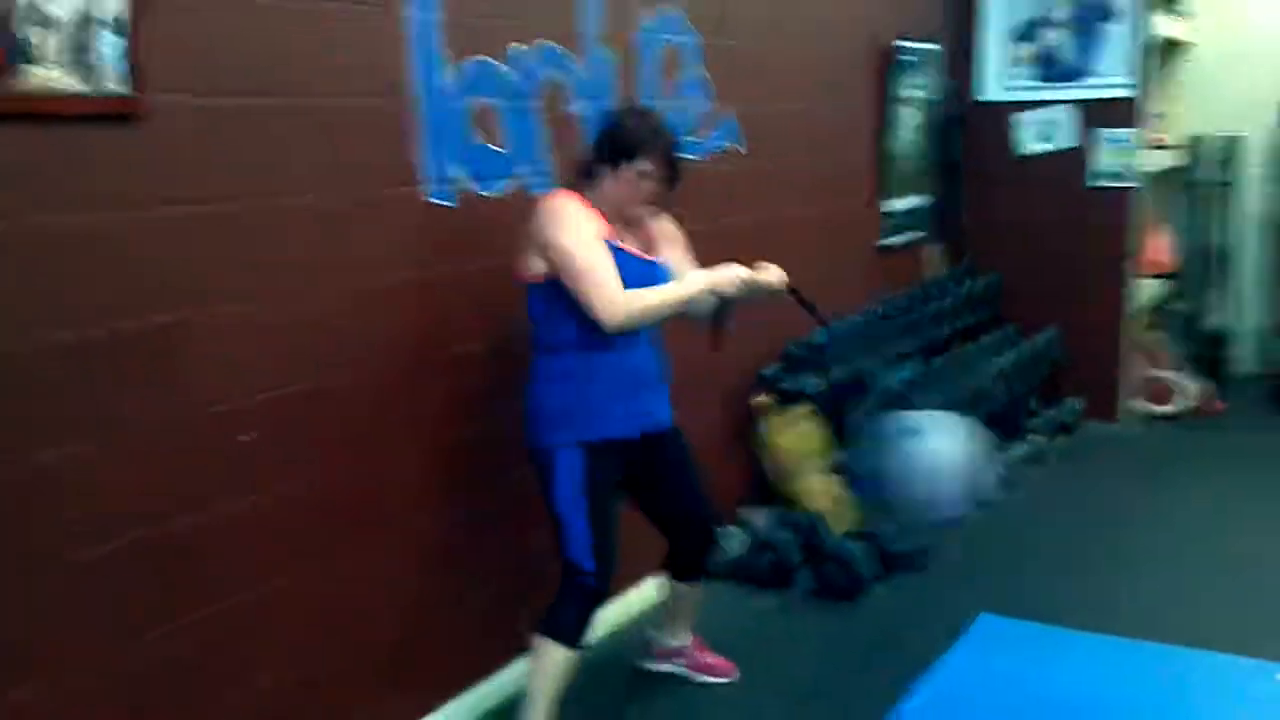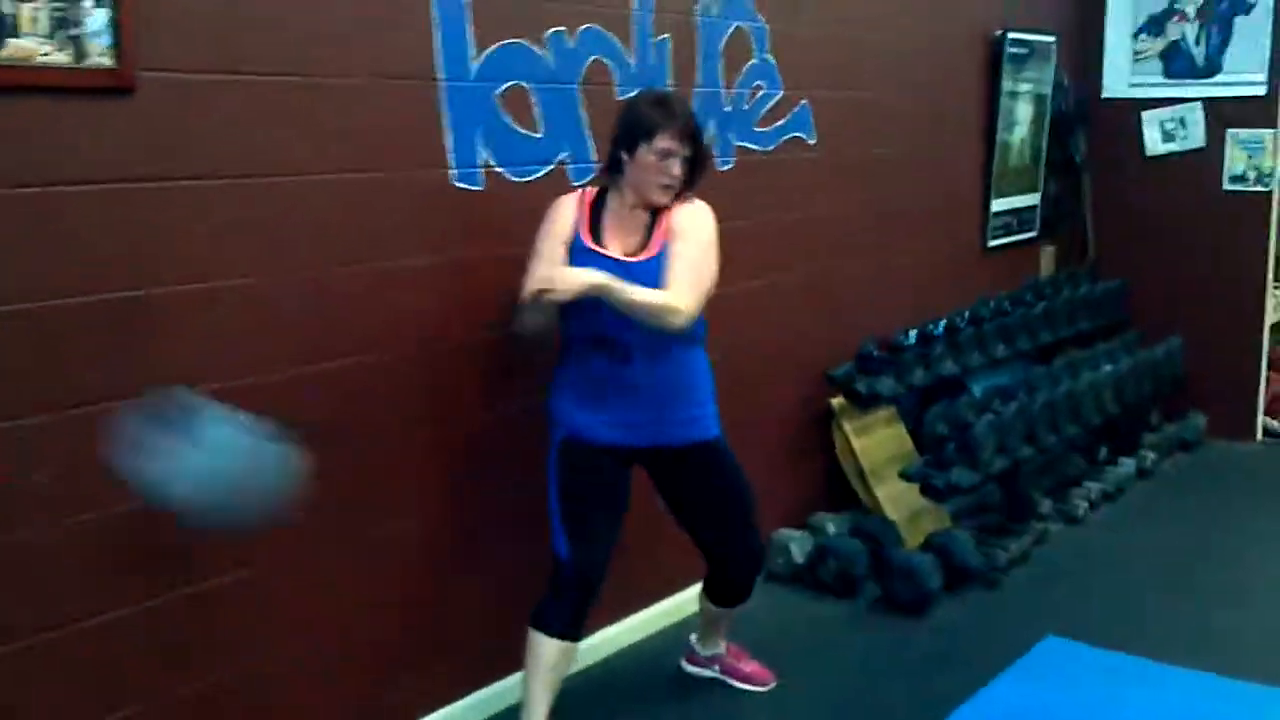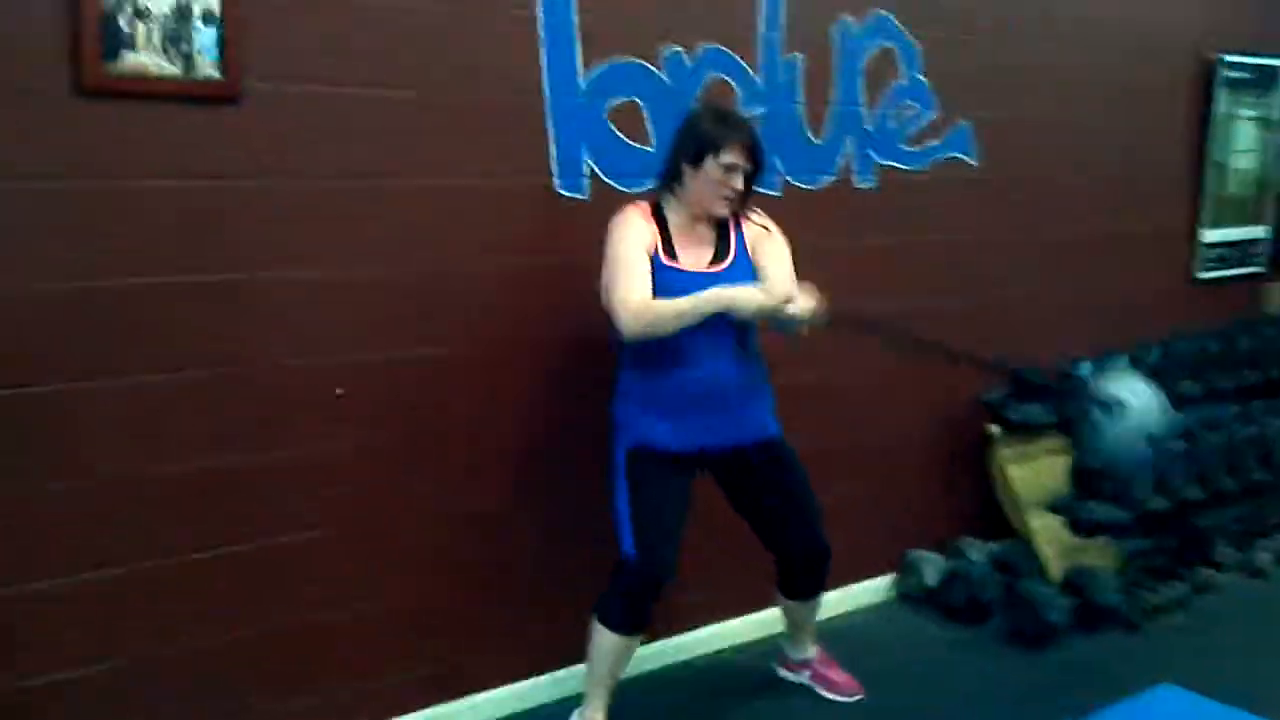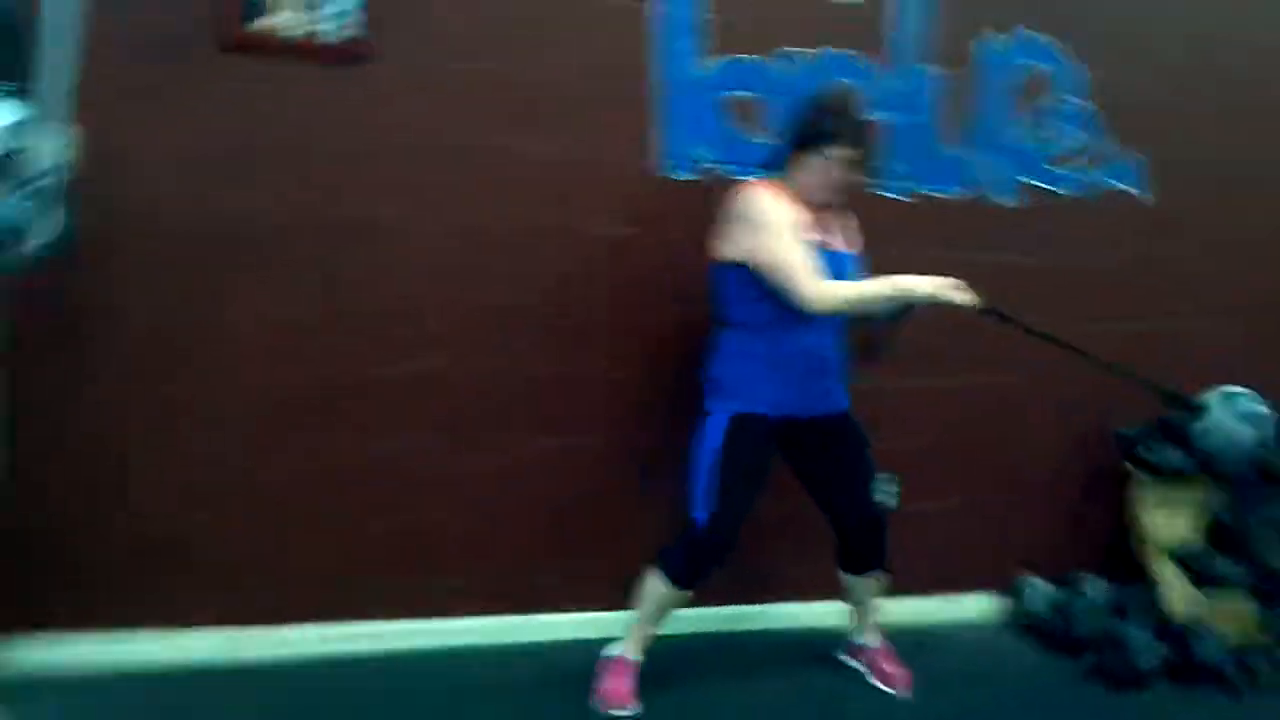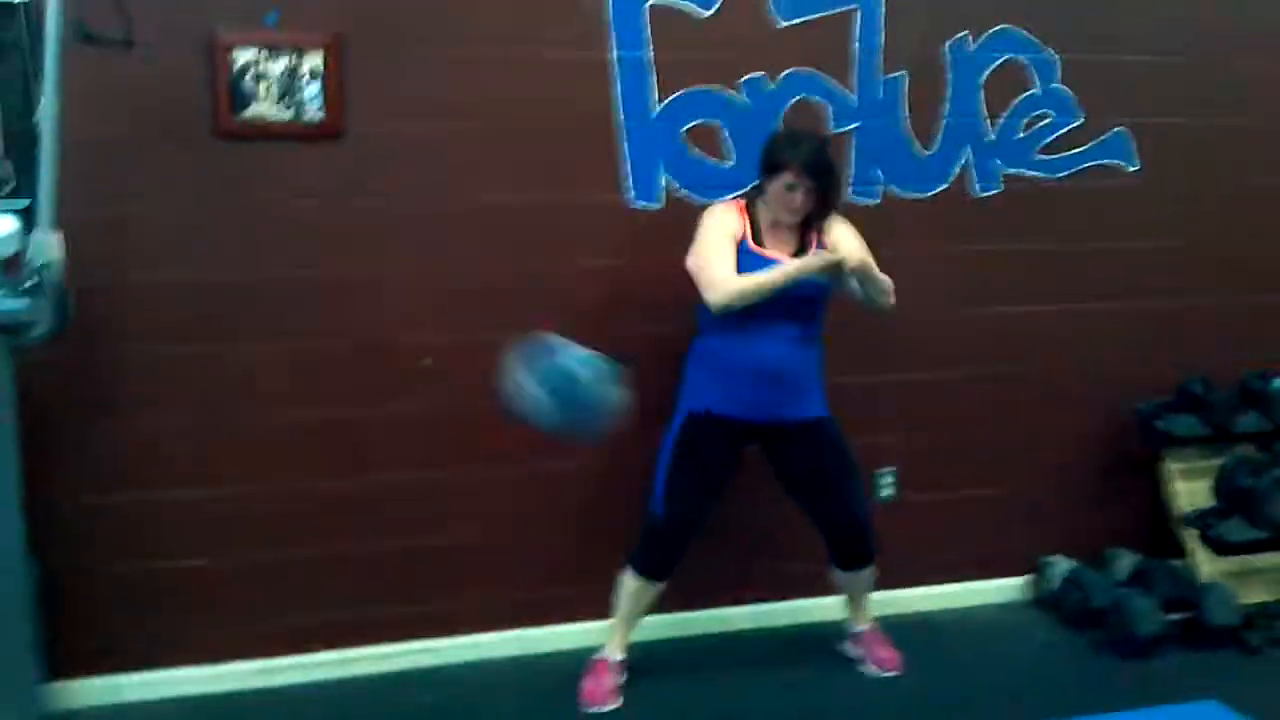
dt=1s
person 1, frame 1
left shoulder: (653, 224)
right shoulder: (563, 214)
left elbow: (697, 301)
right elbow: (613, 312)
left wrist: (751, 281)
right wrist: (708, 282)
left hip: (645, 419)
right hip: (577, 431)
left knee: (698, 533)
right knee: (588, 578)
left ankle: (671, 644)
person 1, frame 2
left shoulder: (692, 218)
right shoulder: (571, 213)
left elbow: (678, 313)
right elbow: (532, 311)
left wrist: (599, 284)
right wrist: (564, 290)
left hip: (681, 422)
right hip: (591, 424)
left knee: (742, 553)
right knee: (575, 574)
left ankle: (708, 649)
person 1, frame 3
left shoulder: (754, 228)
right shoulder: (636, 225)
left elbow: (776, 312)
right elbow: (632, 321)
left wrist: (794, 304)
right wrist: (722, 296)
left hip: (744, 426)
right hip: (656, 433)
left knee: (806, 545)
right knee: (643, 571)
left ankle: (801, 655)
person 1, frame 4
left shoulder: (836, 216)
right shoulder: (759, 203)
left elbow: (857, 296)
right elbow: (814, 296)
left wrist: (922, 291)
right wrist: (904, 285)
left hip: (820, 402)
right hip: (747, 402)
left knee: (864, 521)
right knee: (709, 535)
left ankle: (865, 642)
right ankle: (626, 654)
person 1, frame 5
left shoulder: (832, 230)
right shoulder: (723, 219)
left elbow: (883, 298)
right elbow: (718, 296)
left wrist: (864, 270)
right wrist: (802, 268)
left hip: (797, 409)
right hip: (715, 406)
left knee: (850, 522)
right knee: (668, 529)
left ankle: (861, 630)
right ankle: (612, 654)
